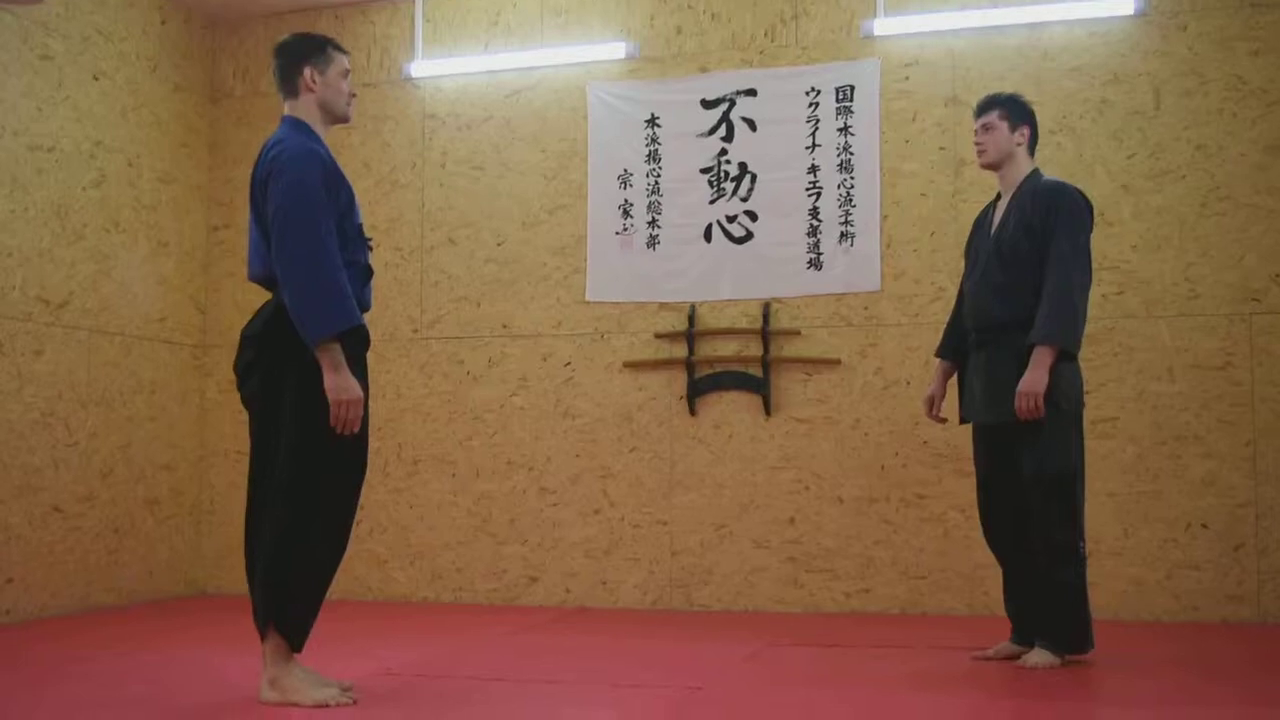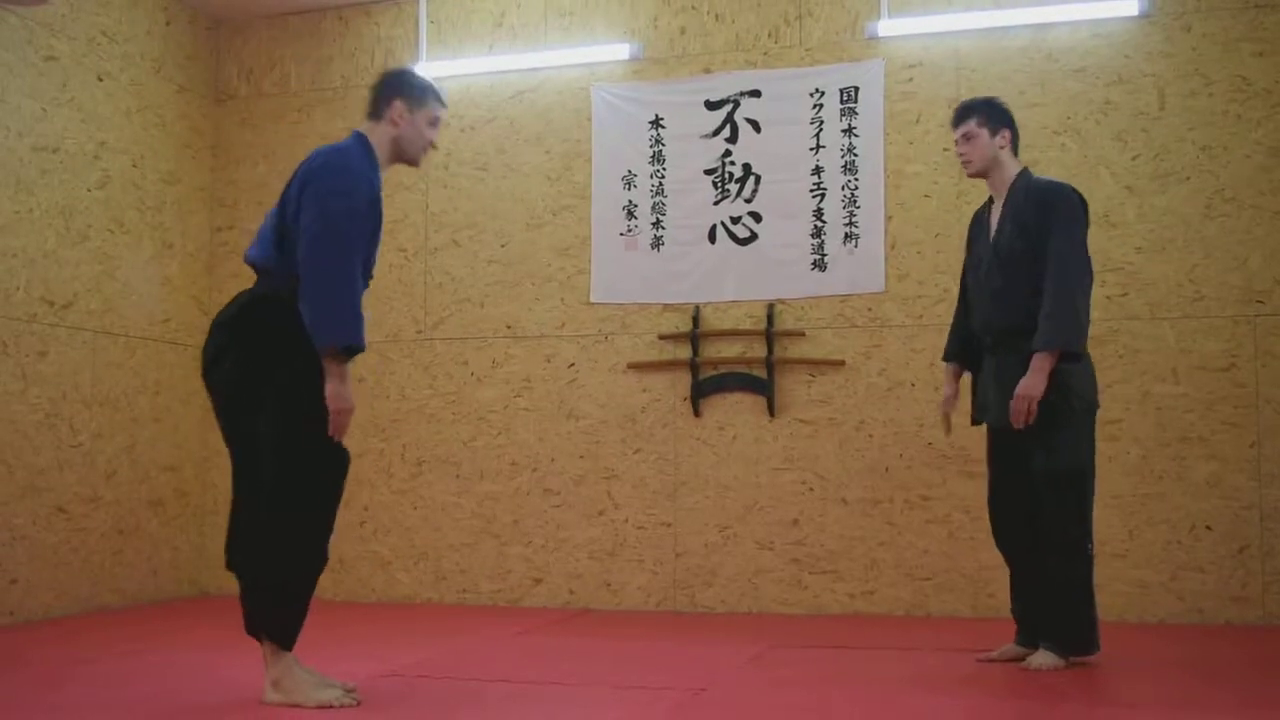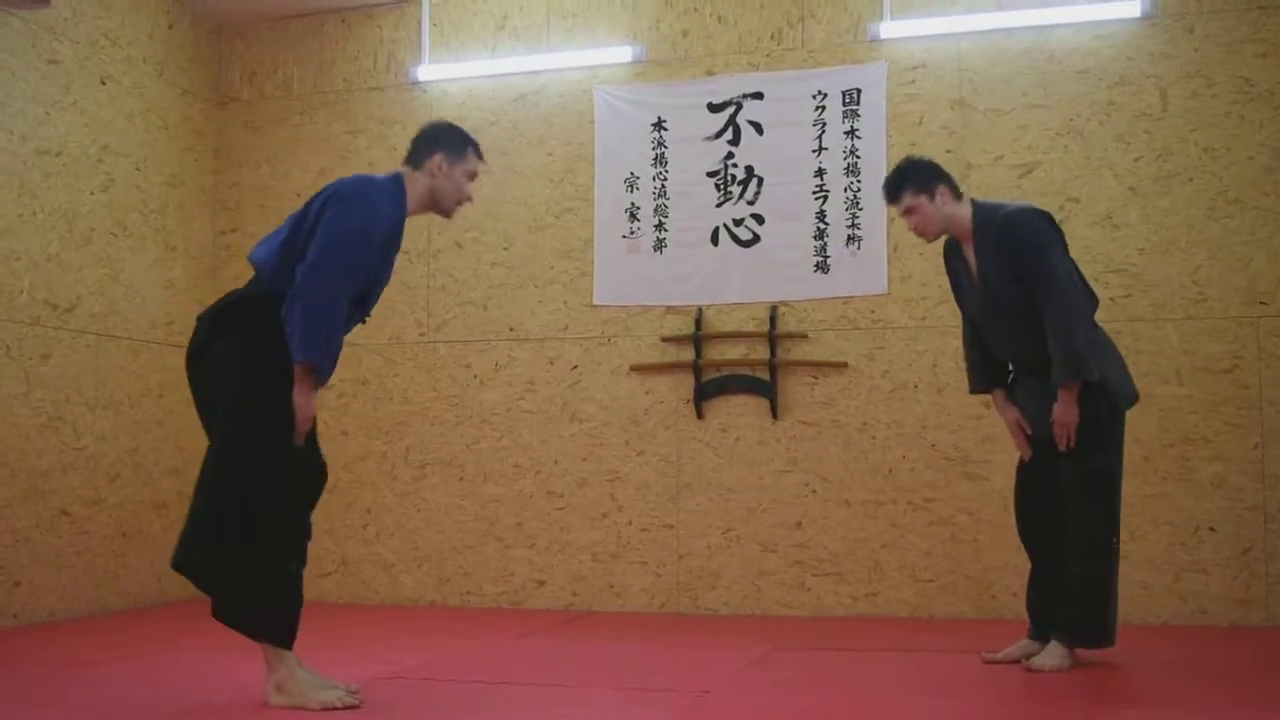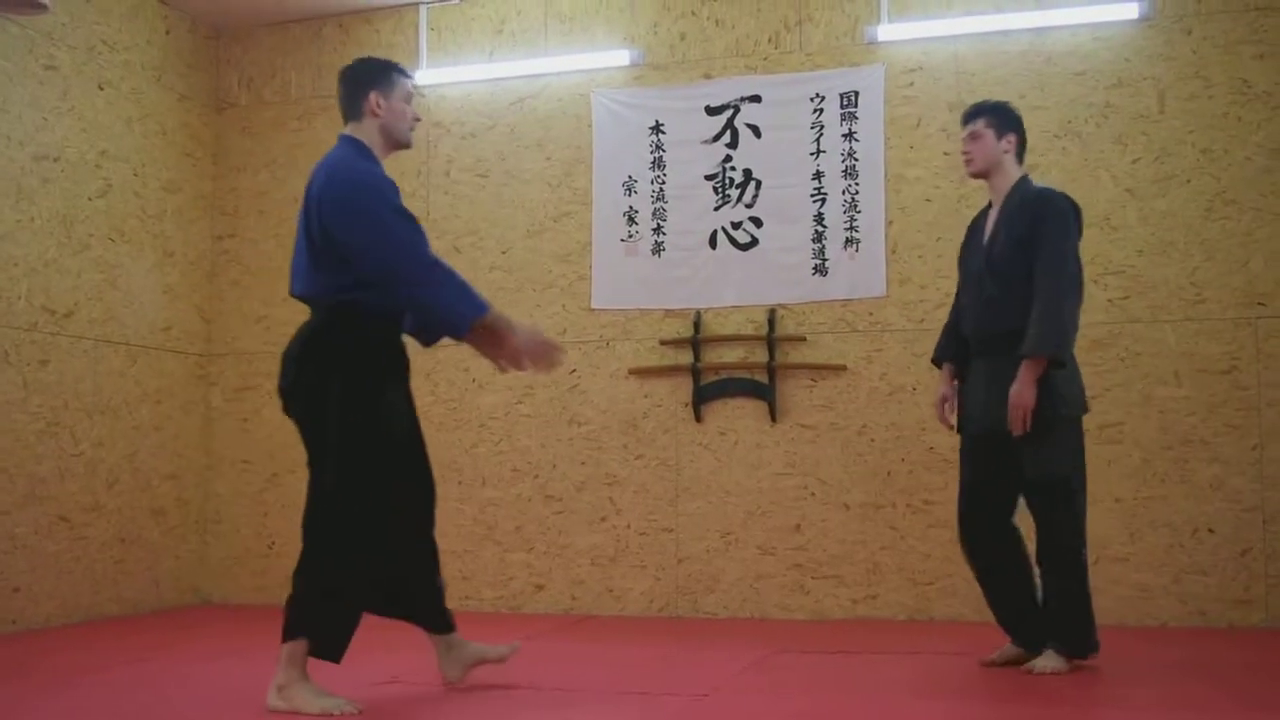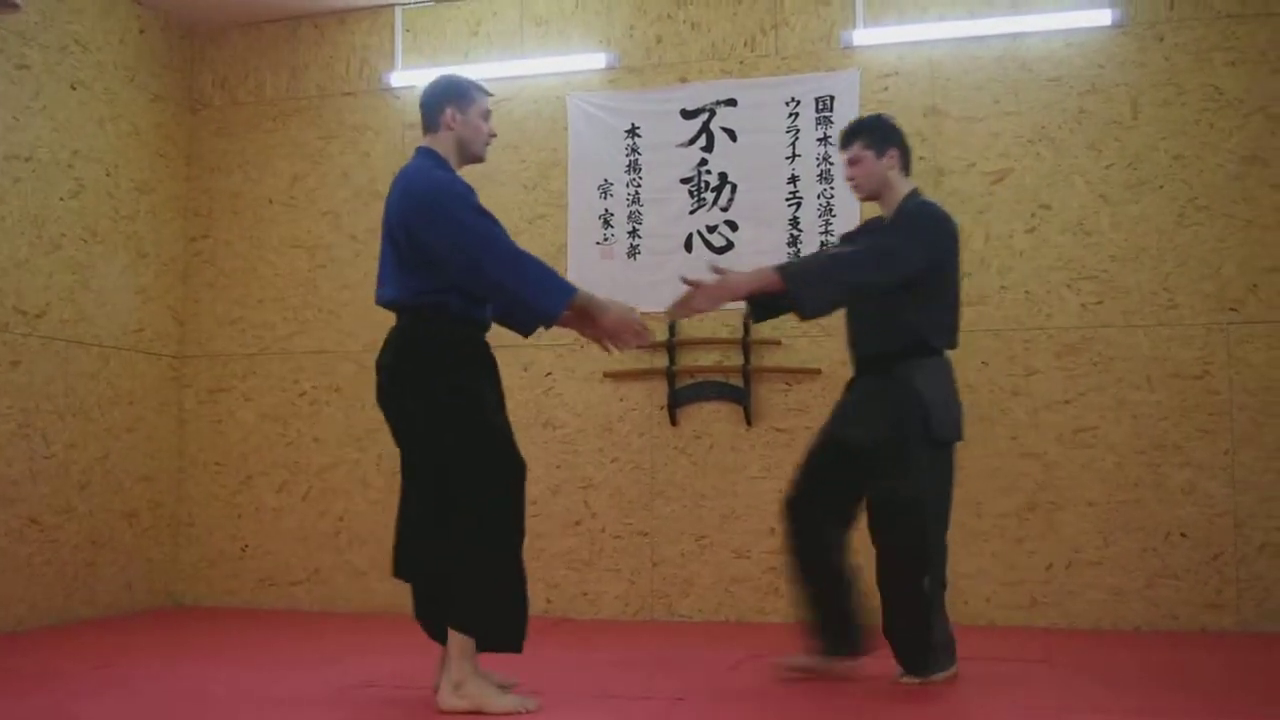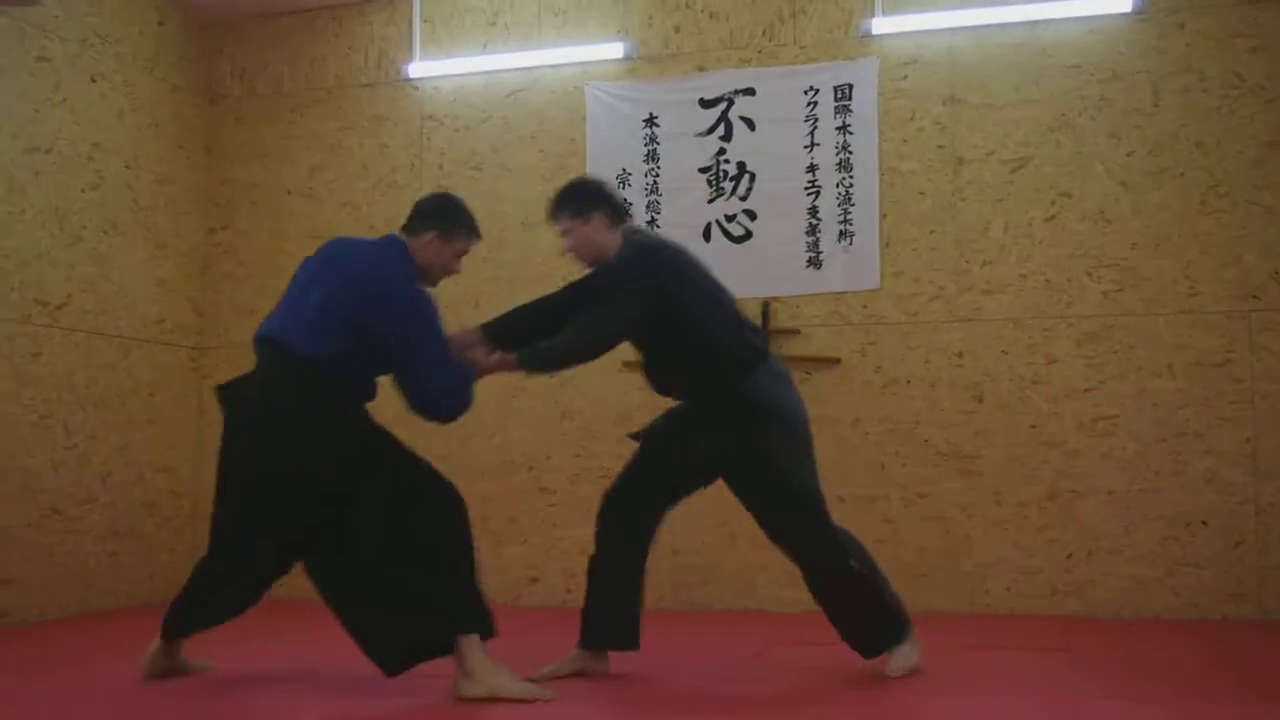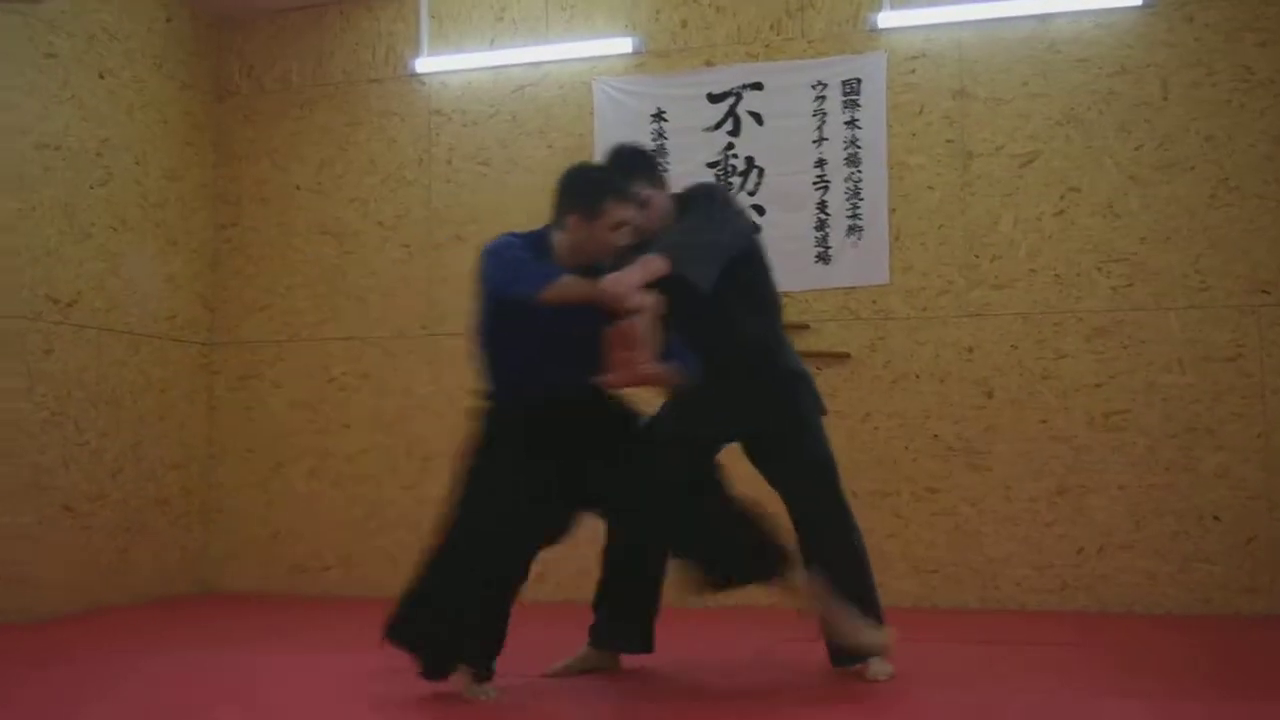
dt=0.7s
person 1, frame 1
left shoulder: (299, 155)
right shoulder: (297, 156)
right elbow: (306, 272)
right wrist: (335, 367)
left hip: (300, 352)
right hip: (307, 355)
left knee: (297, 507)
right knee: (303, 507)
left ankle: (282, 663)
right ankle: (280, 670)
person 1, frame 2
left shoulder: (344, 167)
right shoulder: (347, 168)
right elbow: (327, 277)
left wrist: (325, 368)
right wrist: (336, 373)
left hip: (272, 343)
right hip: (267, 345)
left knee: (292, 500)
right knee: (289, 501)
left ankle: (282, 663)
right ankle: (281, 671)
person 1, frame 3
left shoulder: (378, 208)
right shoulder: (367, 202)
right elbow: (317, 293)
left wrist: (301, 383)
right wrist: (304, 385)
left hip: (264, 351)
right hip: (248, 350)
left knee: (283, 502)
right knee: (268, 503)
left ankle: (285, 663)
right ankle: (282, 675)
person 1, frame 4
left shoulder: (355, 176)
right shoulder: (350, 177)
left elbow: (398, 279)
right elbow: (415, 269)
left wrist: (475, 336)
right wrist: (502, 331)
left hip: (362, 361)
right hip: (345, 365)
left knee: (402, 505)
right knee: (348, 516)
left ankle: (449, 649)
person 1, frame 5
left shoulder: (430, 185)
right shoulder: (430, 188)
left elbow: (481, 279)
right elbow: (499, 264)
left wrist: (573, 317)
right wrist: (595, 309)
left hip: (433, 358)
right hip: (436, 361)
left knee: (450, 506)
right knee: (476, 504)
left ankle: (459, 662)
person 1, frame 6
left shoulder: (337, 255)
right shoulder: (400, 292)
right elbow: (438, 398)
right wrist: (466, 371)
left hip: (262, 401)
right hip: (314, 412)
left knee: (249, 537)
right knee: (427, 513)
left ankle: (167, 650)
right ankle: (474, 668)
person 1, frame 7
left shoulder: (615, 278)
right shoulder: (510, 258)
right elbow: (528, 289)
left wrist: (649, 368)
right wrist: (600, 295)
left hip: (585, 417)
right hip: (519, 429)
right knee: (488, 533)
right ankle: (464, 661)
person 2, frame 1
left shoulder: (1059, 200)
right shoulder: (986, 219)
left elbow: (1066, 289)
left wrist: (1039, 367)
right wrist: (943, 373)
left hip: (1039, 381)
right hip: (990, 384)
left knee: (1050, 512)
right knee: (1003, 515)
left ankle: (1061, 636)
right ankle: (1026, 629)
person 2, frame 2
left shoulder: (1053, 200)
right shoulder: (981, 220)
left elbow: (1065, 291)
right elbow: (970, 303)
left wrist: (1038, 371)
right wrist: (953, 378)
left hip: (1052, 383)
right hip: (1002, 383)
left knee: (1059, 514)
right knee: (1011, 514)
left ankle: (1065, 638)
right ankle: (1032, 632)
person 2, frame 3
left shoulder: (1020, 227)
right shoulder: (955, 254)
left elbow: (1066, 314)
right elbow: (978, 333)
left wrist: (1068, 397)
right wrist: (1004, 402)
left hip: (1084, 386)
right hip: (1035, 386)
left knee: (1086, 515)
right knee: (1037, 513)
left ankle: (1071, 635)
right ankle: (1044, 629)
person 2, frame 4
left shoulder: (1048, 207)
right shoulder: (980, 225)
left elbow: (1057, 299)
left wrist: (1027, 377)
right wrist: (948, 376)
left hip: (1037, 385)
right hip: (983, 388)
left knee: (1055, 519)
right knee: (980, 521)
left ankle: (1066, 641)
right ankle: (1026, 634)
person 2, frame 5
left shoulder: (927, 225)
right shoulder: (872, 233)
left elbow: (846, 271)
right elbow: (827, 273)
left wrist: (747, 279)
right wrist: (730, 289)
left hip: (914, 396)
right hip: (872, 391)
left knee: (908, 534)
right knee: (811, 511)
left ankle: (929, 657)
right ankle: (837, 641)
person 2, frame 6
left shoulder: (648, 264)
right shoulder: (625, 270)
left elbow: (592, 336)
right elbow: (559, 311)
left wrist: (503, 361)
right wrist: (476, 338)
left hip: (755, 405)
right hip: (706, 409)
left knee: (804, 527)
right knee: (624, 512)
left ankle: (892, 638)
right ankle: (597, 648)
person 2, frame 7
left shoulder: (710, 208)
right shoulder: (633, 250)
left elbow: (695, 248)
left hip: (769, 380)
right hip: (704, 386)
left knee: (821, 508)
left ankle: (862, 646)
right ankle: (608, 644)
